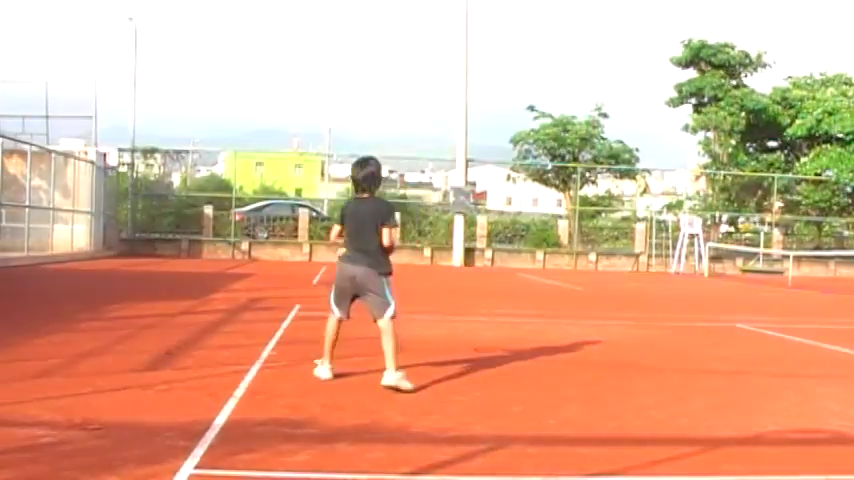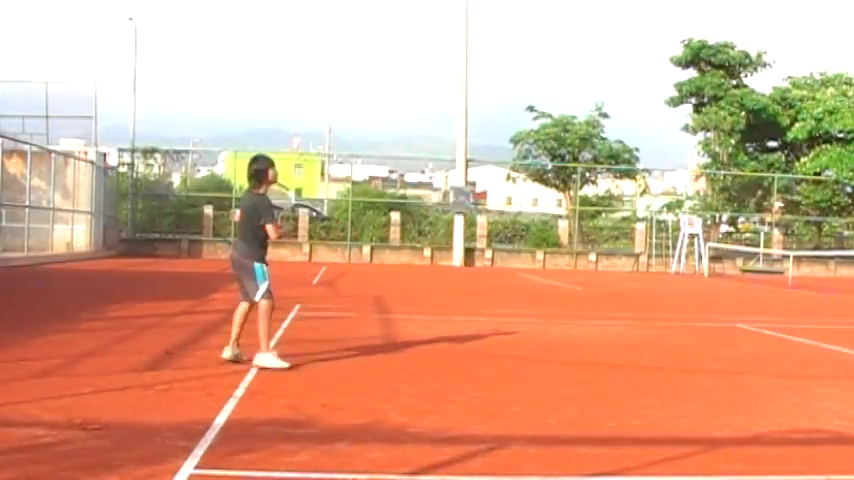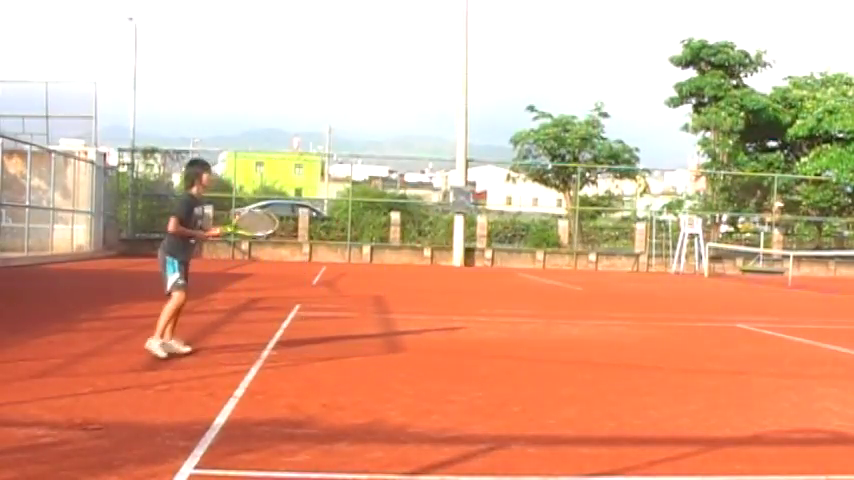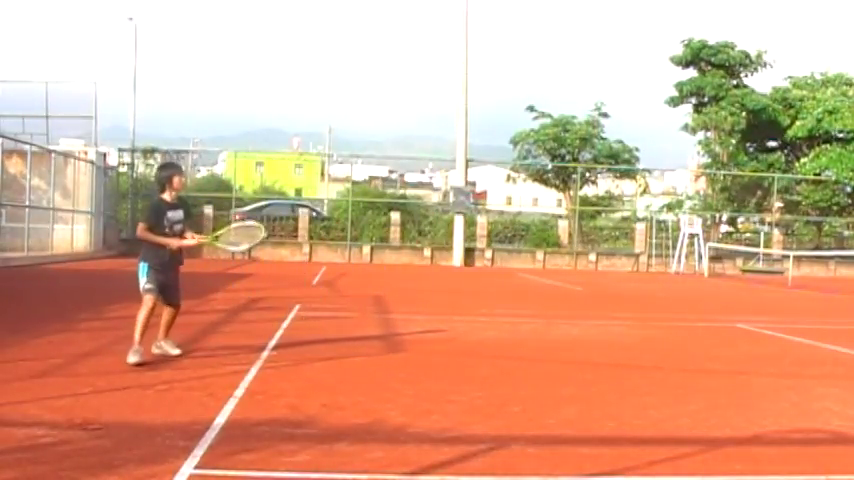
dt=0.7s
person 1, frame 1
left shoulder: (348, 206)
right shoulder: (385, 207)
left elbow: (334, 236)
right elbow: (387, 242)
right wrist: (386, 249)
left hip: (347, 268)
right hip: (373, 272)
left knee: (336, 316)
right knee: (387, 323)
left ankle: (325, 364)
right ankle: (392, 372)
person 1, frame 2
left shoulder: (248, 195)
right shoulder: (264, 202)
left elbow: (237, 217)
right elbow: (274, 234)
right wrist: (282, 231)
left hip: (239, 254)
right hip: (252, 258)
left knee: (246, 302)
right knee: (266, 303)
left ankle: (232, 347)
right ankle: (264, 352)
person 1, frame 3
left shoulder: (198, 200)
right shoulder: (185, 200)
right elbow: (172, 227)
left wrist: (207, 232)
right wrist: (197, 234)
left hip: (181, 256)
right hip: (171, 256)
left knee: (175, 297)
right knee: (179, 296)
left ankle: (168, 340)
right ankle: (156, 339)
person 1, frame 4
left shoulder: (182, 204)
right shoulder: (155, 205)
right elbow: (140, 232)
left wrist: (190, 237)
right wrist: (168, 242)
left hip: (171, 265)
right hip: (150, 263)
left knee: (174, 305)
right knee: (150, 301)
left ankle: (162, 342)
right ankle: (136, 348)
